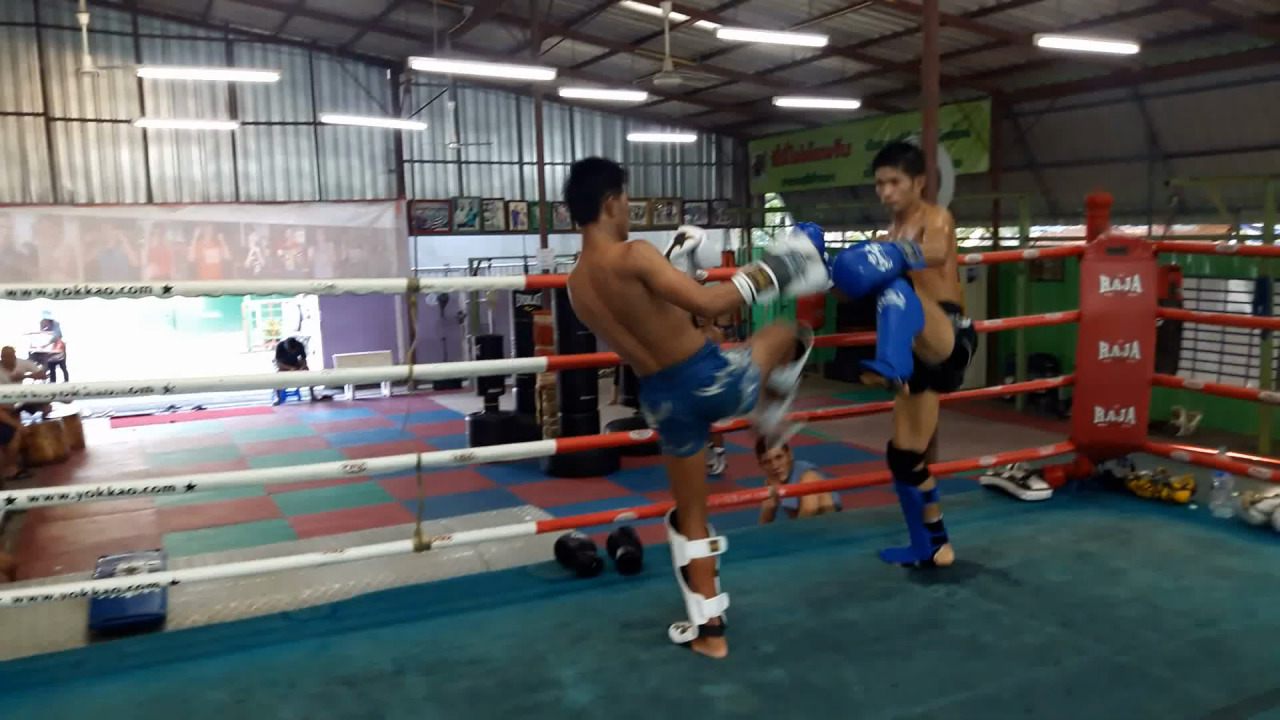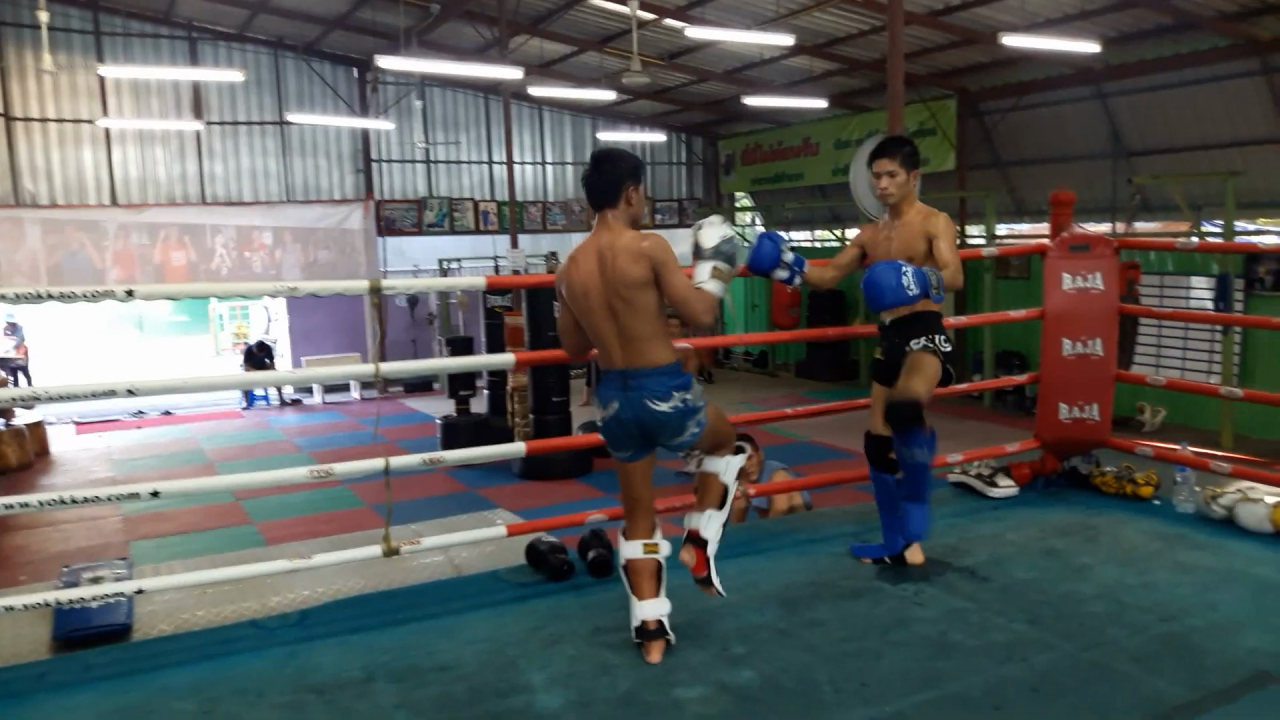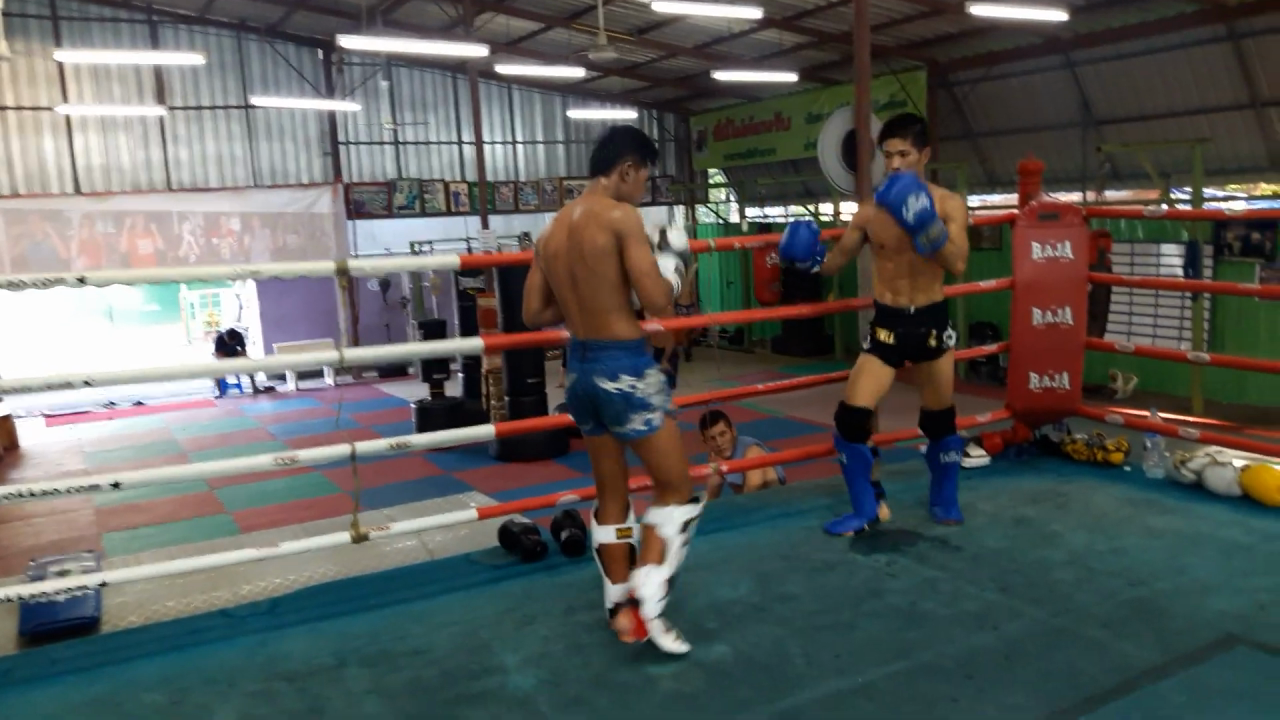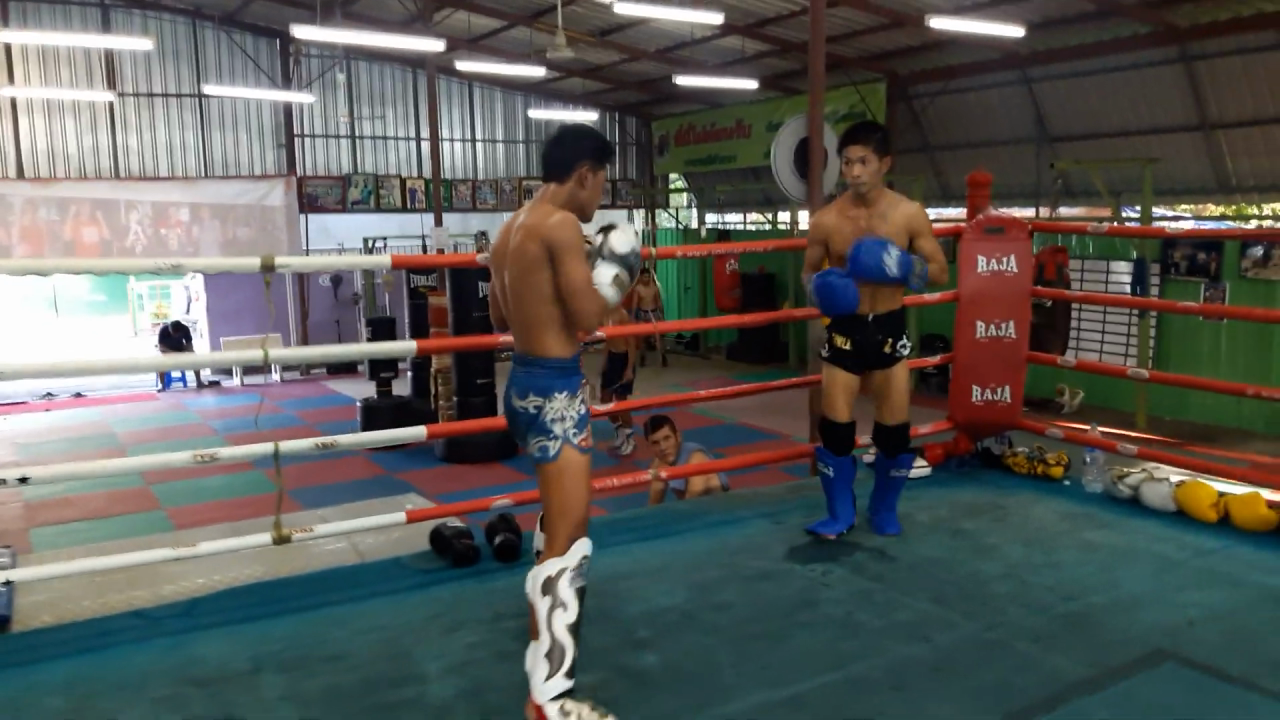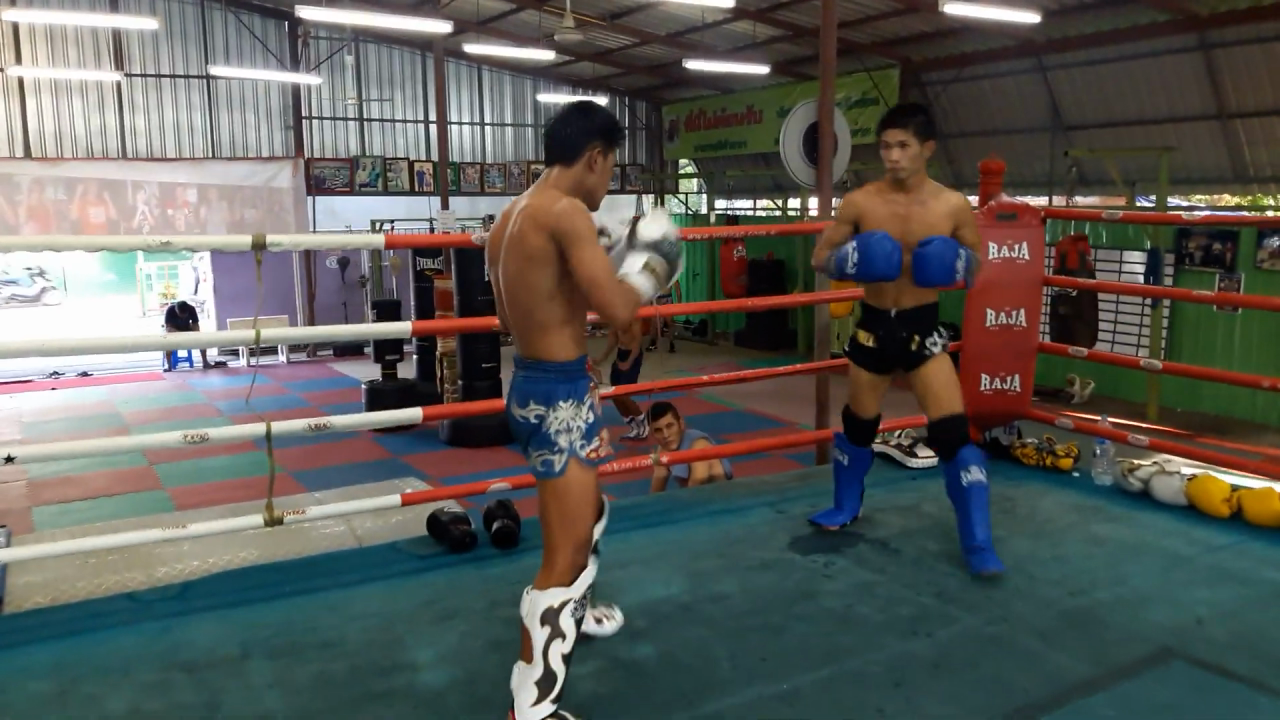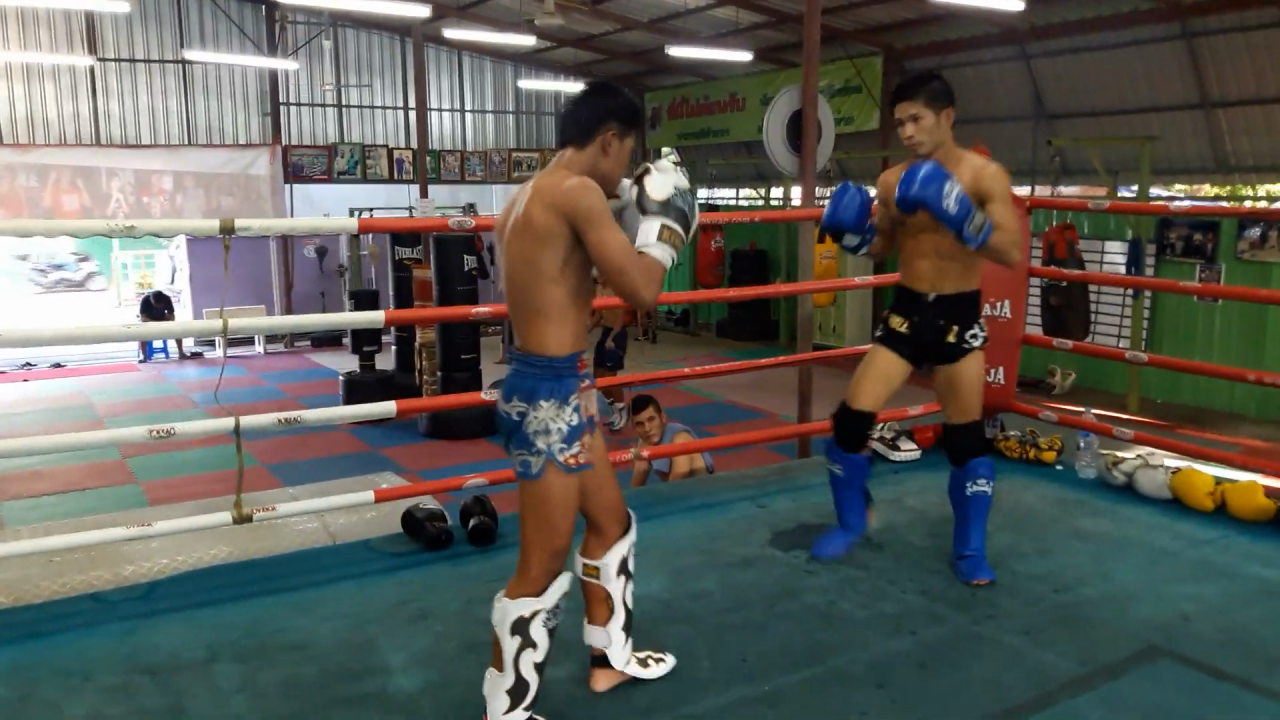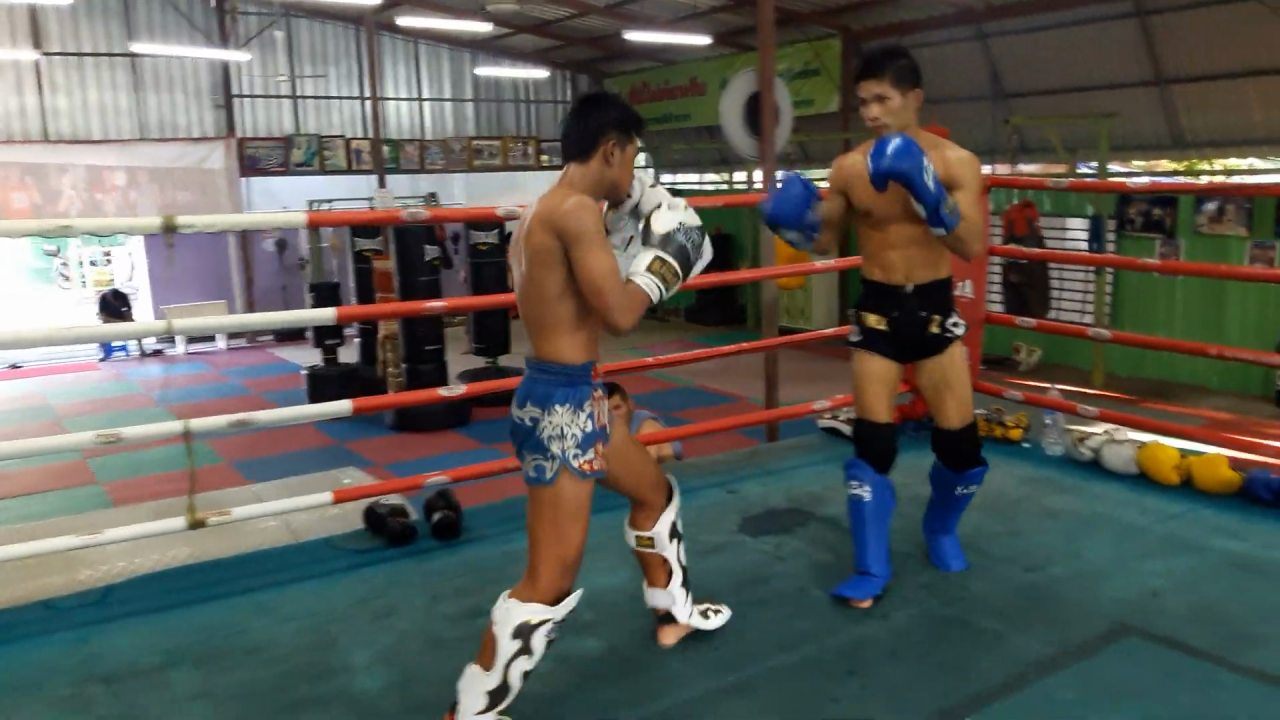
dt=0.3s
person 1, frame 1
left shoulder: (576, 284)
right shoulder: (631, 255)
right elbow: (706, 304)
left wrist: (677, 263)
right wrist: (767, 272)
left hip: (663, 397)
right hip: (711, 374)
left knee: (689, 515)
right knee: (787, 335)
left ankle: (708, 628)
right ankle: (770, 412)
person 1, frame 2
left shoulder: (569, 267)
right shoulder: (649, 247)
left elbow: (573, 346)
right elbow: (701, 315)
right wrist: (713, 261)
left hip: (613, 398)
right hip: (665, 391)
left knee: (638, 516)
right knee: (724, 445)
left ankle: (651, 630)
right ankle: (699, 545)
person 1, frame 3
left shoulder: (551, 232)
right shoulder: (620, 219)
left elbow: (533, 315)
right elbow: (658, 303)
right wrist: (672, 260)
left hip: (579, 370)
right hip: (625, 369)
left knee: (611, 495)
right knee: (678, 492)
left ankle: (621, 601)
right ankle: (643, 607)
person 1, frame 4
left shoulder: (510, 230)
right shoulder: (561, 225)
right elbow: (590, 316)
right wrist: (616, 266)
left hip: (524, 382)
right hip: (554, 389)
left knee: (560, 509)
right knee: (568, 541)
left ankle: (551, 607)
person 1, frame 5
left shoulder: (509, 218)
right shoulder: (566, 212)
right elbow: (616, 311)
right wrist: (651, 259)
left hip: (531, 385)
right hip: (560, 395)
left knee: (587, 511)
right knee: (565, 562)
left ankle: (572, 615)
person 1, frame 6
left shoulder: (525, 200)
right shoulder: (577, 192)
right elbow: (641, 291)
left wrist: (626, 211)
right wrist: (665, 221)
left hip: (556, 387)
right hip: (549, 395)
left knee: (611, 524)
right knee: (541, 570)
left ankle: (610, 655)
person 1, frame 7
left shoulder: (546, 208)
right shoulder: (574, 209)
right elbow: (619, 315)
left wrist: (632, 212)
right wrist: (667, 254)
left hip: (570, 396)
right hip: (561, 402)
left knee: (655, 494)
right knee: (550, 582)
left ankle: (672, 611)
person 2, frame 1
left shoulder: (935, 217)
right shoulder: (889, 236)
left elbow: (937, 253)
right elbow: (857, 286)
left wrist: (893, 255)
right wrist: (823, 268)
left hip: (950, 337)
right hip: (920, 352)
left knee: (897, 289)
right knee: (904, 455)
left ankle: (889, 365)
right ankle: (929, 545)
person 2, frame 2
left shoulder: (934, 221)
right shoulder: (871, 233)
left elbow: (954, 277)
right elbow: (828, 275)
left wrist: (921, 280)
right wrist: (788, 267)
left hip: (925, 337)
right hip: (888, 341)
left knee: (905, 412)
right knee: (879, 447)
left ankle: (914, 499)
right ankle: (898, 541)
person 2, frame 3
left shoulder: (948, 204)
right shoulder: (869, 212)
left elbow: (958, 263)
right elbow: (834, 262)
left wrist: (924, 222)
right wrist: (809, 257)
left hip: (932, 323)
right hip: (887, 325)
left knee: (939, 421)
right knee: (851, 418)
left ankle: (944, 499)
right ankle: (865, 509)
person 2, frame 4
left shoulder: (910, 214)
right shoulder: (826, 221)
left elbow: (939, 271)
right elbow: (810, 271)
left wrist: (903, 269)
right wrist: (819, 288)
left hip: (891, 332)
right hip: (844, 333)
left knee: (893, 436)
right knee: (835, 432)
left ankle: (882, 505)
right ankle: (840, 514)
person 2, frame 5
left shoulder: (953, 206)
right shoulder: (858, 203)
left elbow: (974, 256)
right elbow: (820, 259)
left wrist: (961, 264)
right wrist: (849, 260)
left hip: (922, 328)
right hip: (872, 326)
left knee: (952, 434)
right knee: (858, 425)
left ankle: (977, 543)
right ankle: (846, 506)
person 2, frame 6
left shoulder: (986, 175)
right shoulder: (892, 182)
left elbow: (1015, 253)
left wrist: (960, 215)
right wrist: (855, 231)
left hip: (959, 316)
right hip: (905, 314)
left knee: (966, 440)
right knee: (851, 421)
left ankle: (970, 551)
right ankle: (850, 520)
person 2, frame 7
left shoulder: (955, 162)
right shoulder: (848, 168)
left elbow: (973, 247)
right elbow: (830, 239)
left wrist: (930, 196)
right wrist: (799, 224)
left hip: (935, 308)
right hip: (877, 309)
left knee: (959, 440)
right knee: (874, 441)
left ankle: (940, 530)
right ankle: (872, 569)
